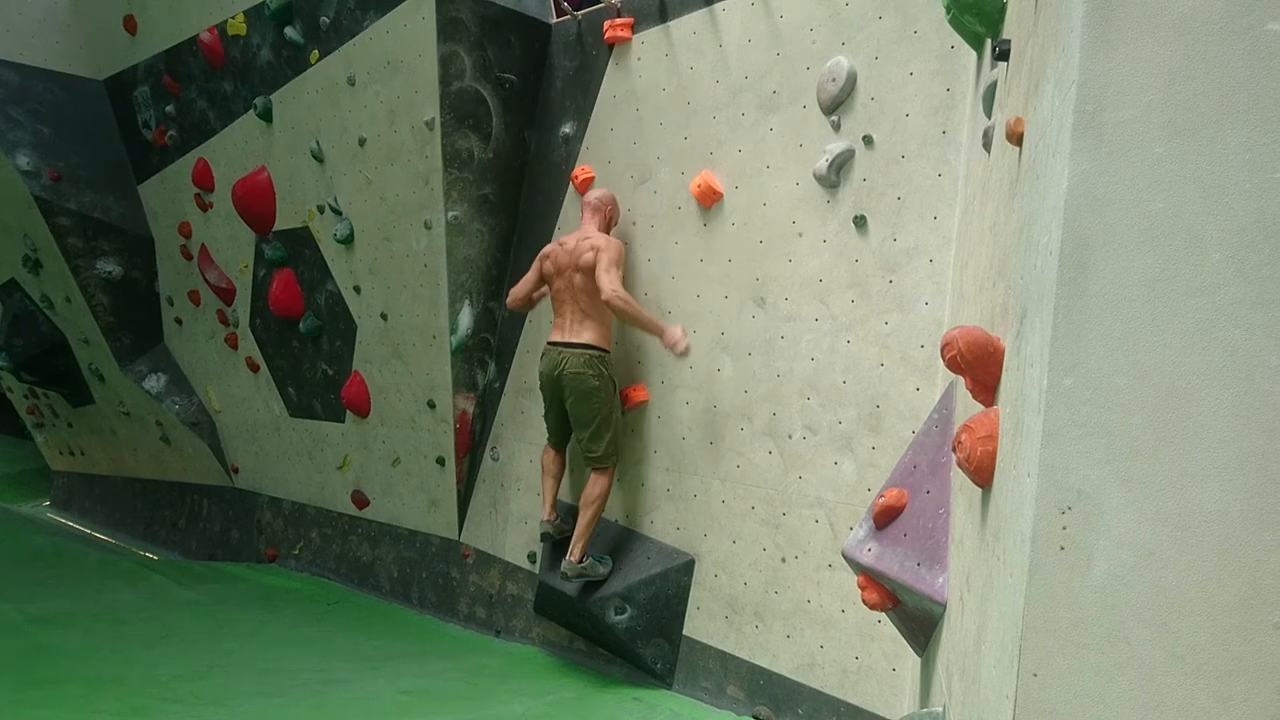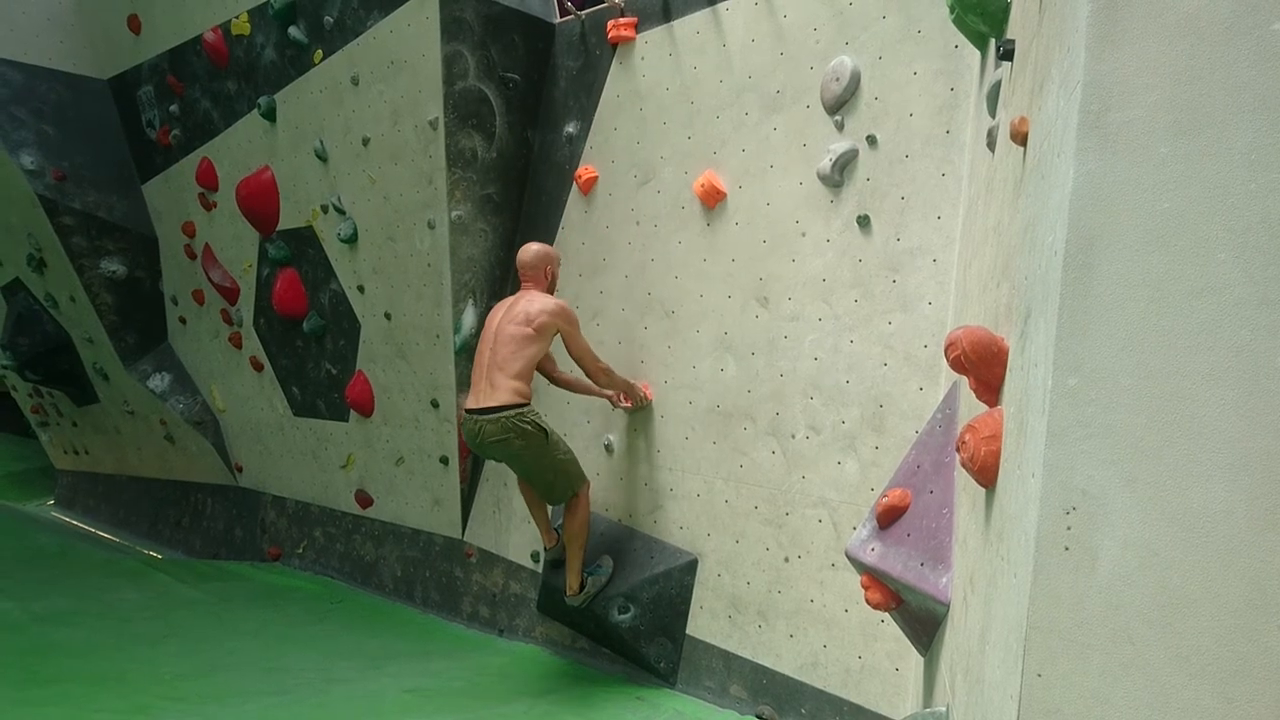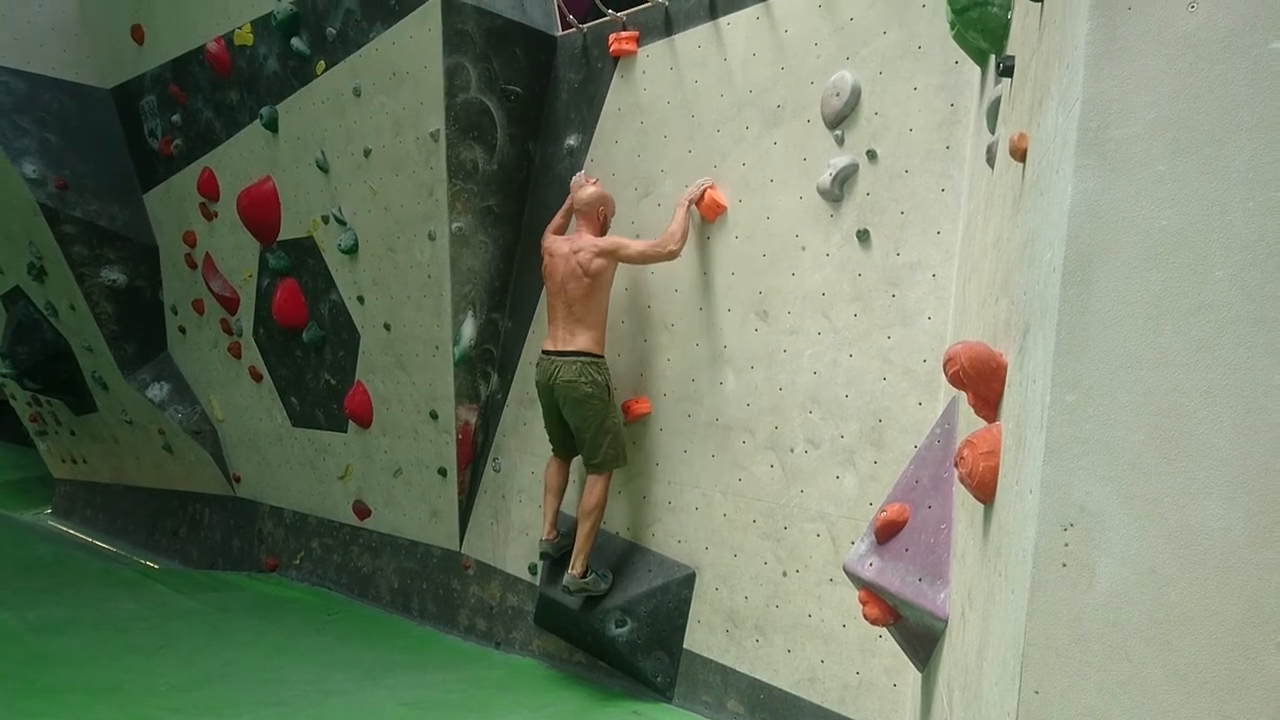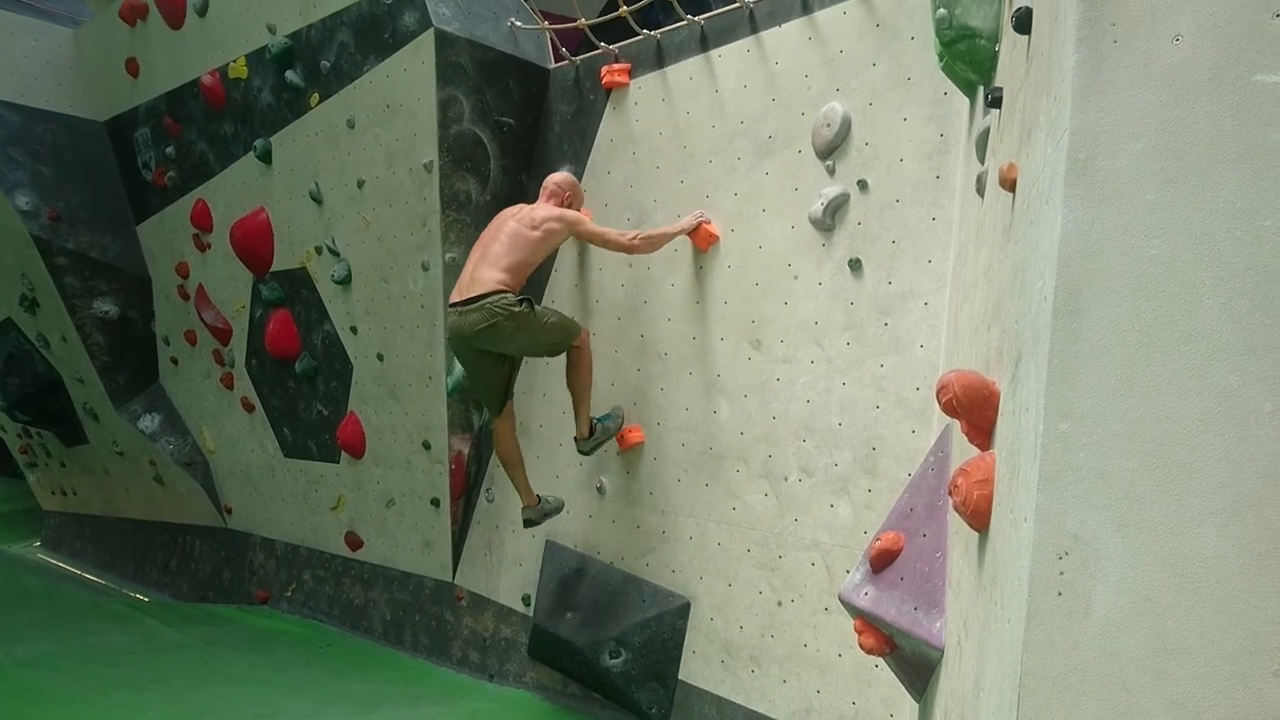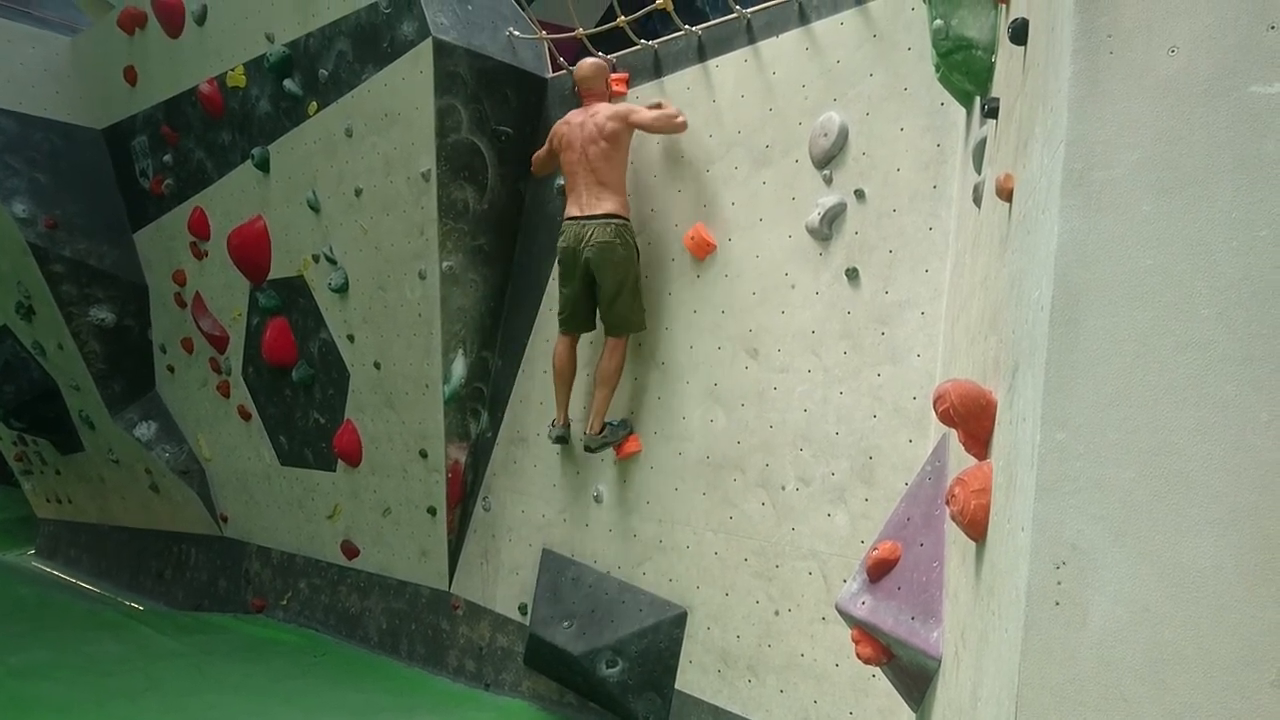
dt=0.7s
person 1, frame 1
left shoulder: (551, 251)
right shoulder: (606, 245)
left elbow: (514, 301)
right elbow: (611, 294)
right wrist: (663, 330)
left hip: (551, 357)
right hip: (587, 361)
left knee: (556, 441)
right knee: (602, 464)
left ankle: (548, 517)
right ankle: (576, 557)
person 1, frame 2
left shoulder: (501, 309)
right shoulder: (554, 308)
right elbow: (596, 369)
left wrist: (604, 394)
right wrist: (630, 388)
left hip: (472, 424)
right hip: (509, 422)
left knee: (530, 463)
right knee: (577, 491)
left ankle: (551, 543)
right ankle: (575, 585)
person 1, frame 3
left shoulder: (552, 247)
right shoulder: (604, 247)
right elbow: (670, 247)
left wrist: (573, 198)
right wrist: (685, 202)
left hip: (547, 365)
right hip: (583, 370)
left knee: (561, 452)
right knee: (599, 468)
left ankle: (549, 535)
right ankle: (578, 571)
person 1, frame 4
left shoulder: (512, 213)
right shoulder: (561, 217)
right elbow: (632, 242)
right wrist: (680, 228)
left hip: (457, 318)
right hip: (493, 309)
left knee: (501, 415)
right knee: (579, 339)
left ankle: (530, 502)
right ankle: (586, 430)
person 1, frame 5
left shoulder: (562, 126)
right shoulder: (618, 113)
left elbow: (537, 167)
right elbow: (677, 122)
right wrist: (657, 108)
left hip: (571, 231)
right hip: (610, 231)
left knee: (568, 332)
right knee: (616, 334)
left ankle: (560, 420)
right ankle: (596, 428)
